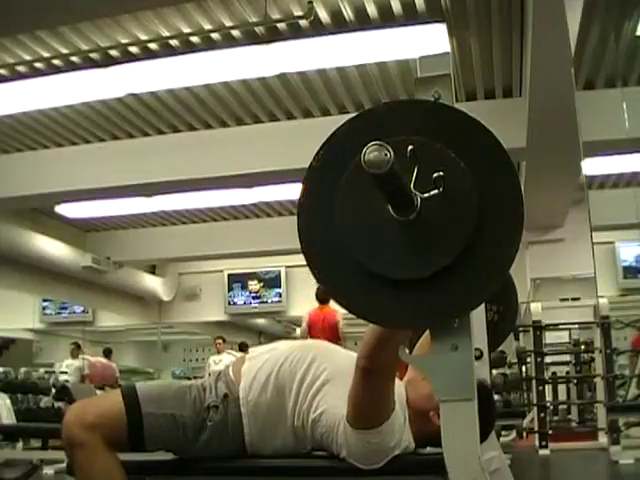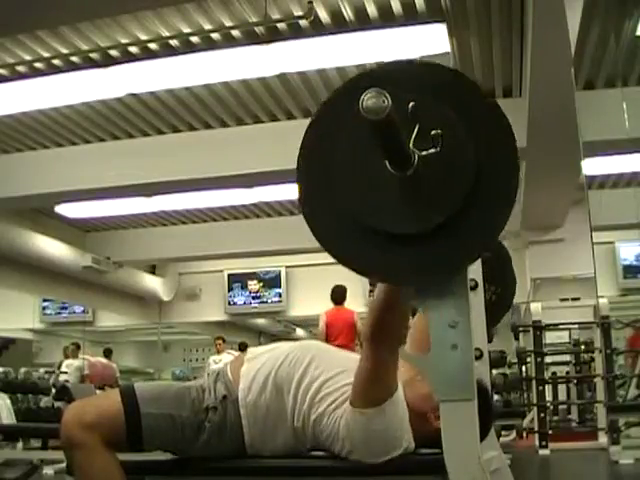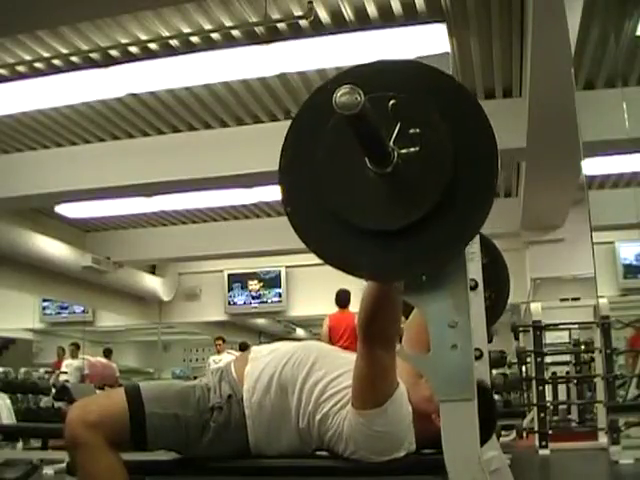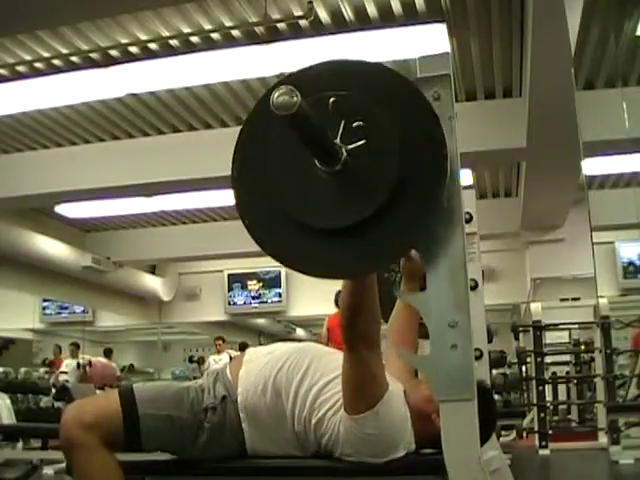
dt=0.5s
person 1, frame 1
left shoulder: (382, 436)
right shoulder: (402, 404)
left elbow: (372, 361)
right elbow: (429, 351)
right hip: (228, 393)
left knee: (83, 424)
person 1, frame 2
left shoulder: (383, 432)
right shoulder: (403, 400)
left elbow: (382, 339)
right elbow: (416, 344)
right hip: (230, 391)
left knee: (81, 423)
person 1, frame 3
left shoulder: (387, 430)
right shoulder: (405, 398)
left elbow: (375, 337)
right elbow: (413, 343)
right hip: (232, 390)
left knee: (85, 422)
person 1, frame 4
left shoulder: (383, 430)
right shoulder: (399, 399)
left elbow: (361, 338)
right elbow: (398, 342)
right wrist: (412, 279)
right hip: (229, 394)
left knee: (80, 422)
